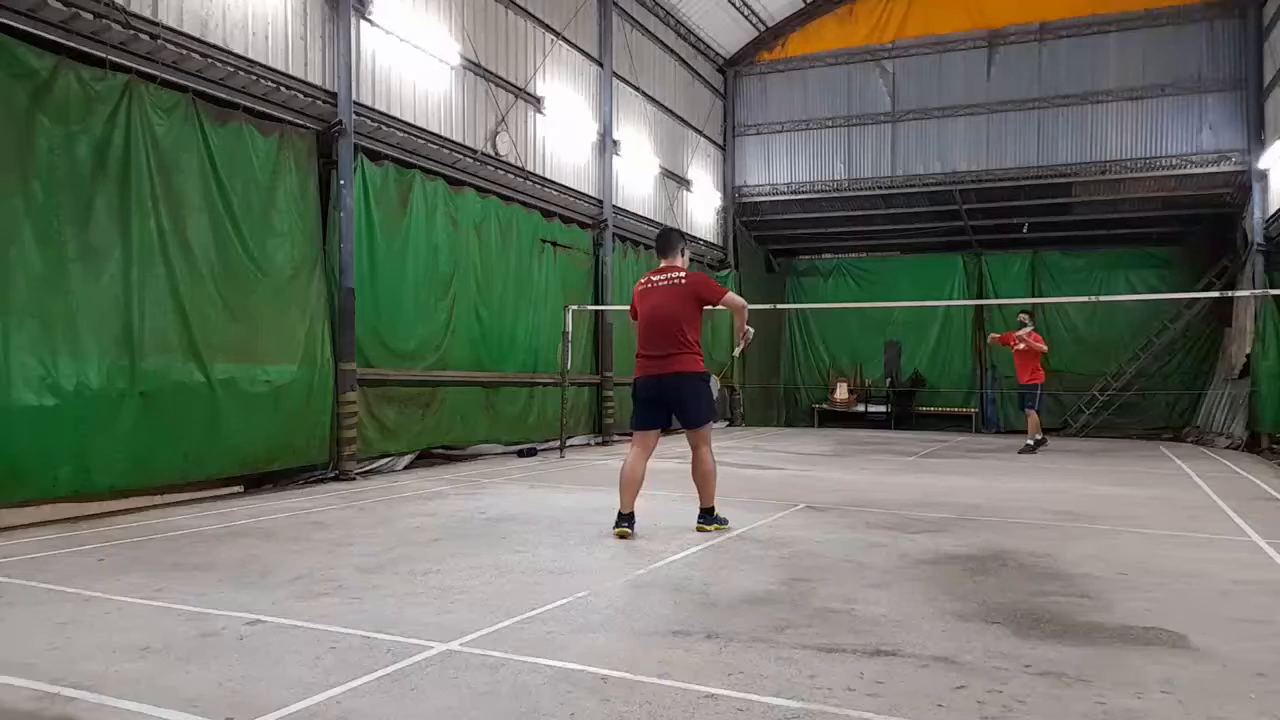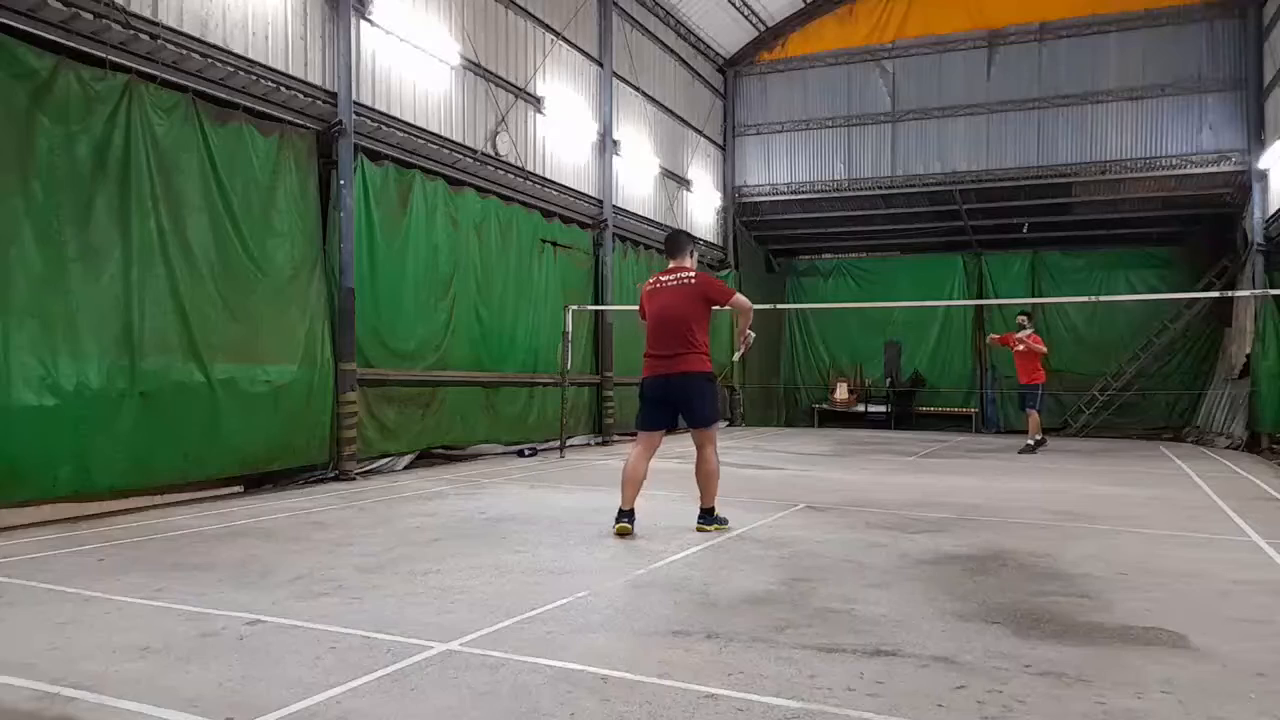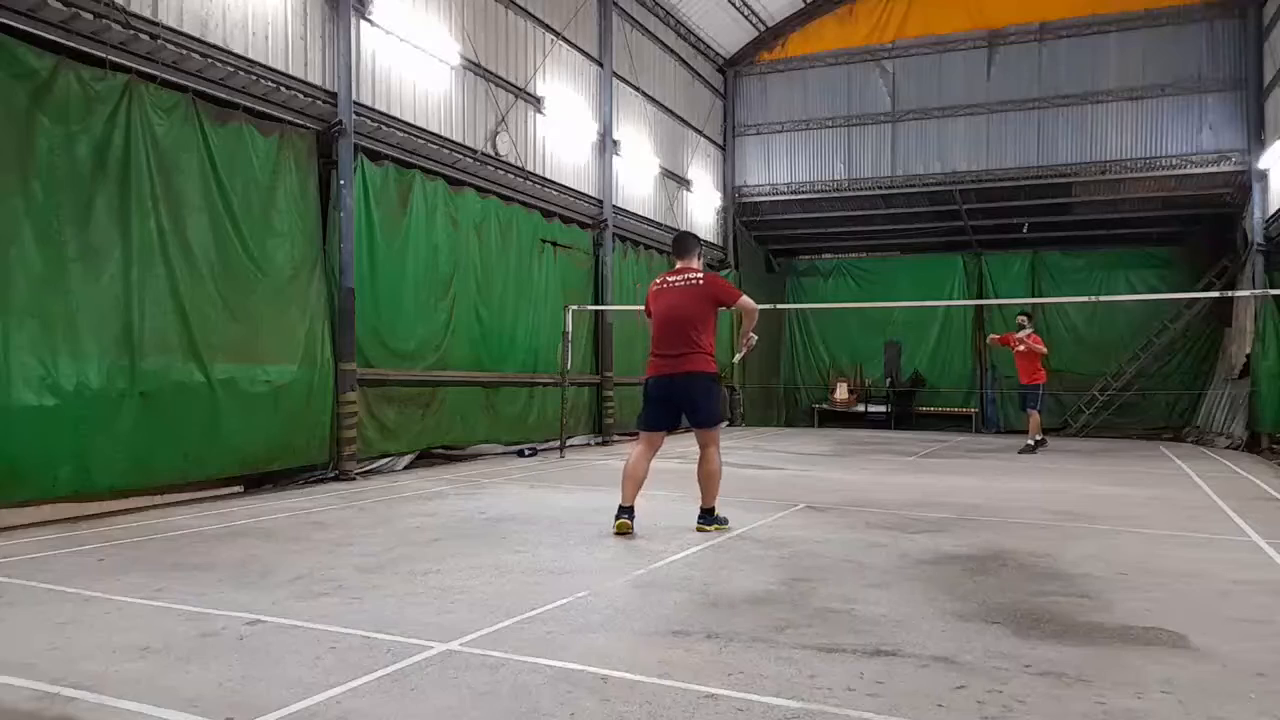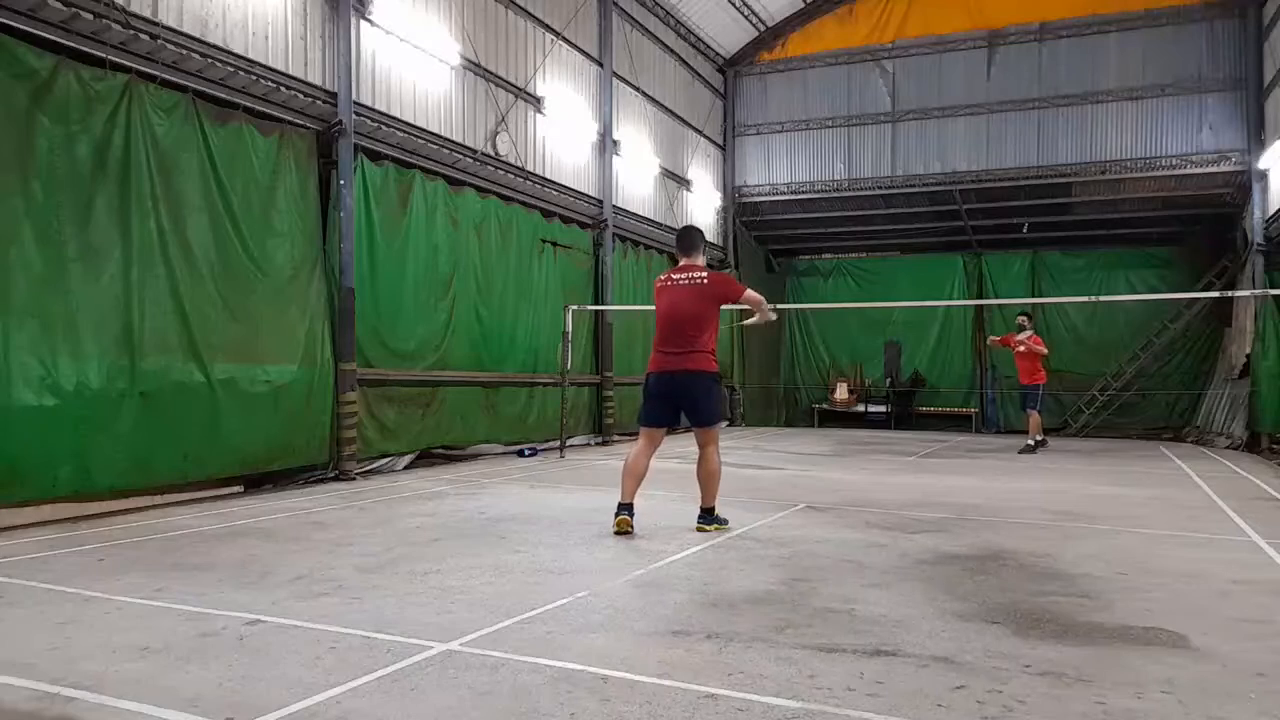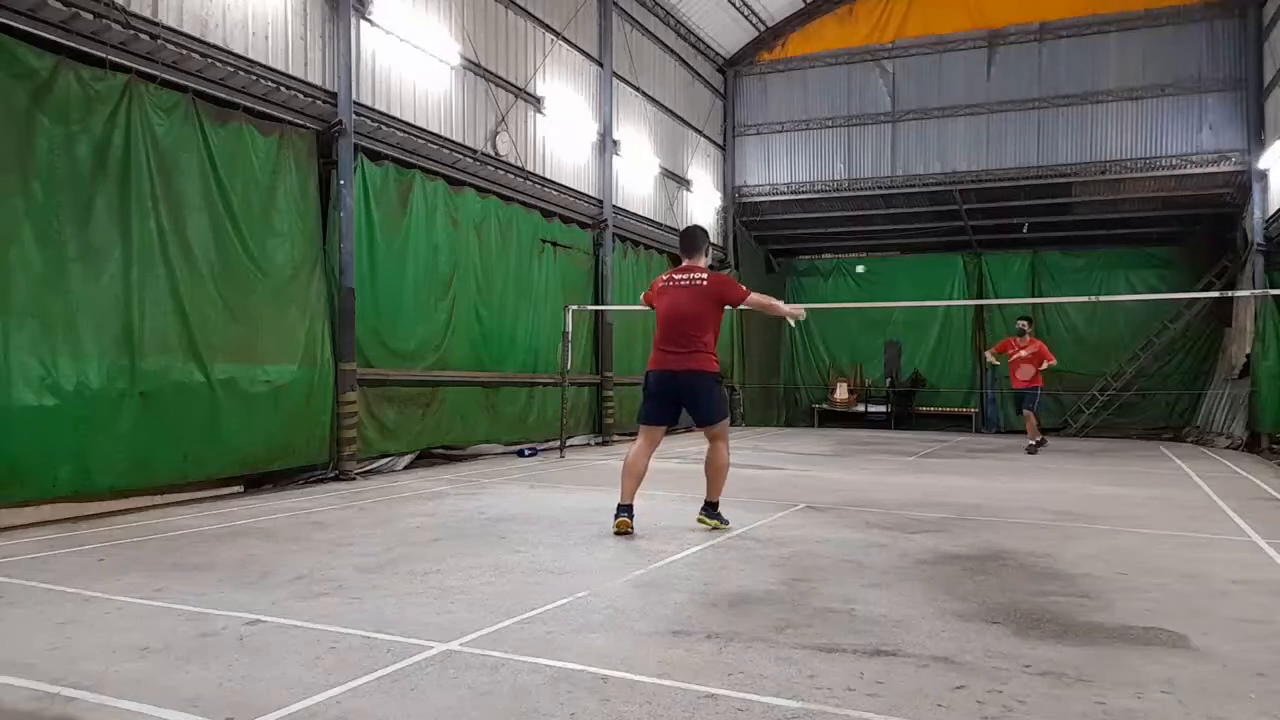
dt=0.3s
person 1, frame 1
left shoulder: (641, 288)
right shoulder: (694, 281)
right elbow: (739, 304)
right wrist: (741, 328)
left hip: (647, 376)
right hip: (686, 374)
left knee: (639, 448)
right knee: (701, 446)
left ankle: (625, 517)
right ankle: (707, 515)
person 1, frame 2
left shoulder: (649, 287)
right shoulder: (702, 281)
right elbow: (745, 306)
right wrist: (742, 332)
left hip: (654, 376)
right hip: (693, 374)
left knee: (643, 447)
right knee: (706, 446)
left ankle: (625, 514)
right ankle: (708, 516)
person 1, frame 3
left shoulder: (656, 288)
right shoulder: (709, 282)
right elbow: (751, 308)
right wrist: (745, 335)
left hip: (659, 375)
right hip: (698, 374)
left knee: (645, 447)
right knee: (709, 446)
left ankle: (625, 511)
right ankle: (708, 515)
person 1, frame 4
left shoulder: (662, 283)
right shoulder: (715, 281)
right elbow: (757, 301)
right wrist: (764, 315)
left hip: (660, 373)
right hip: (698, 373)
left knee: (645, 444)
right knee: (709, 446)
left ankle: (625, 510)
right ankle: (708, 515)
person 1, frame 5
left shoulder: (660, 283)
right shoulder: (716, 282)
left elbow: (645, 300)
right elbow: (762, 303)
right wrist: (790, 311)
left hip: (660, 371)
right hip: (699, 373)
left knee: (644, 442)
right knee: (718, 440)
left ankle: (624, 510)
right ankle: (710, 509)
